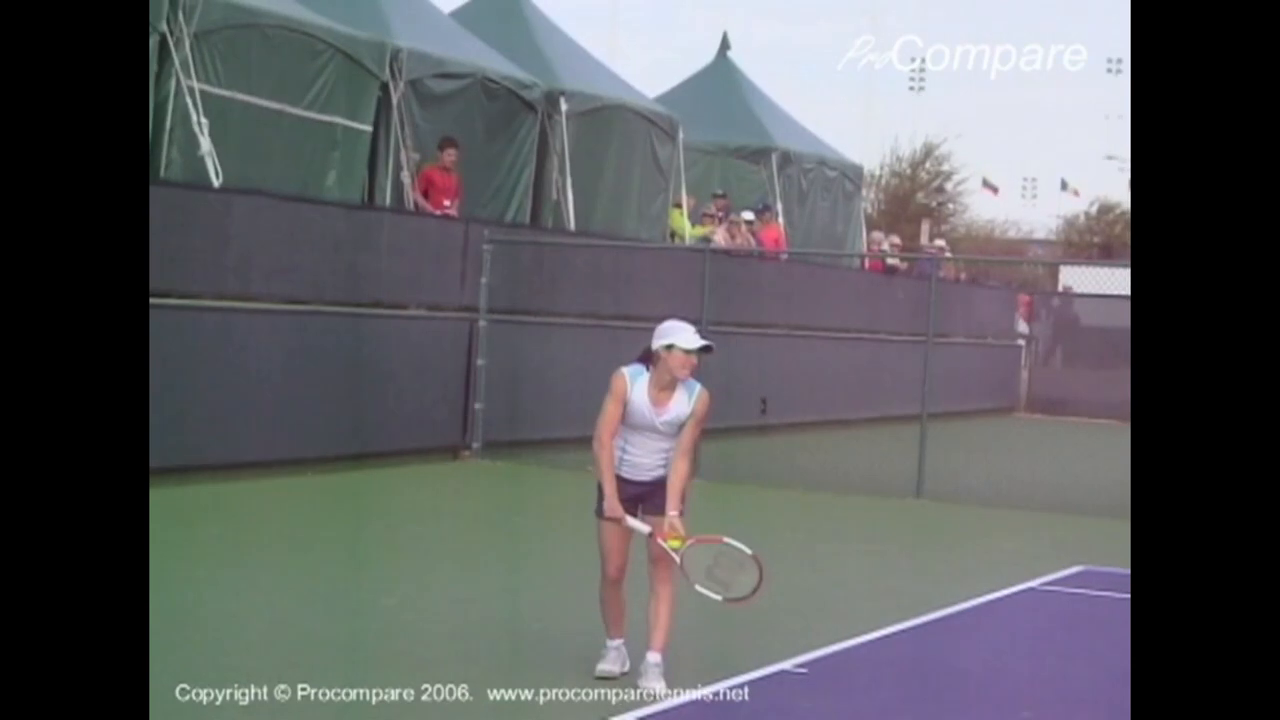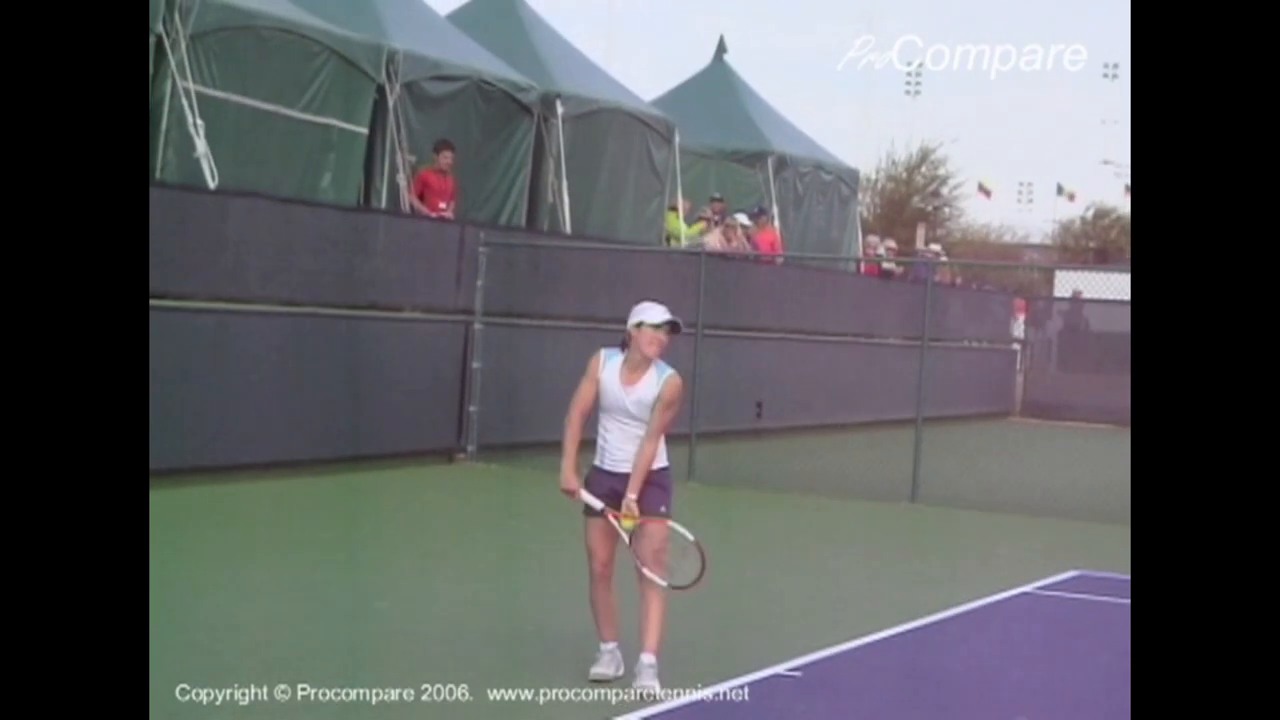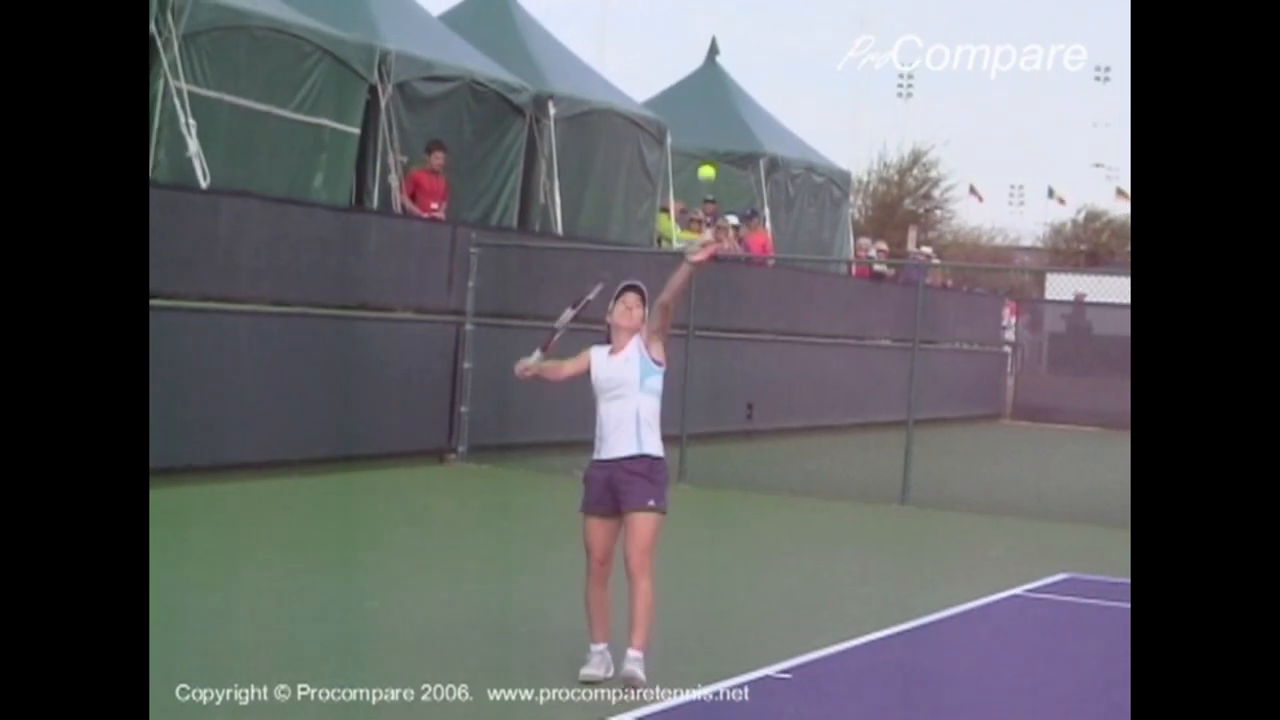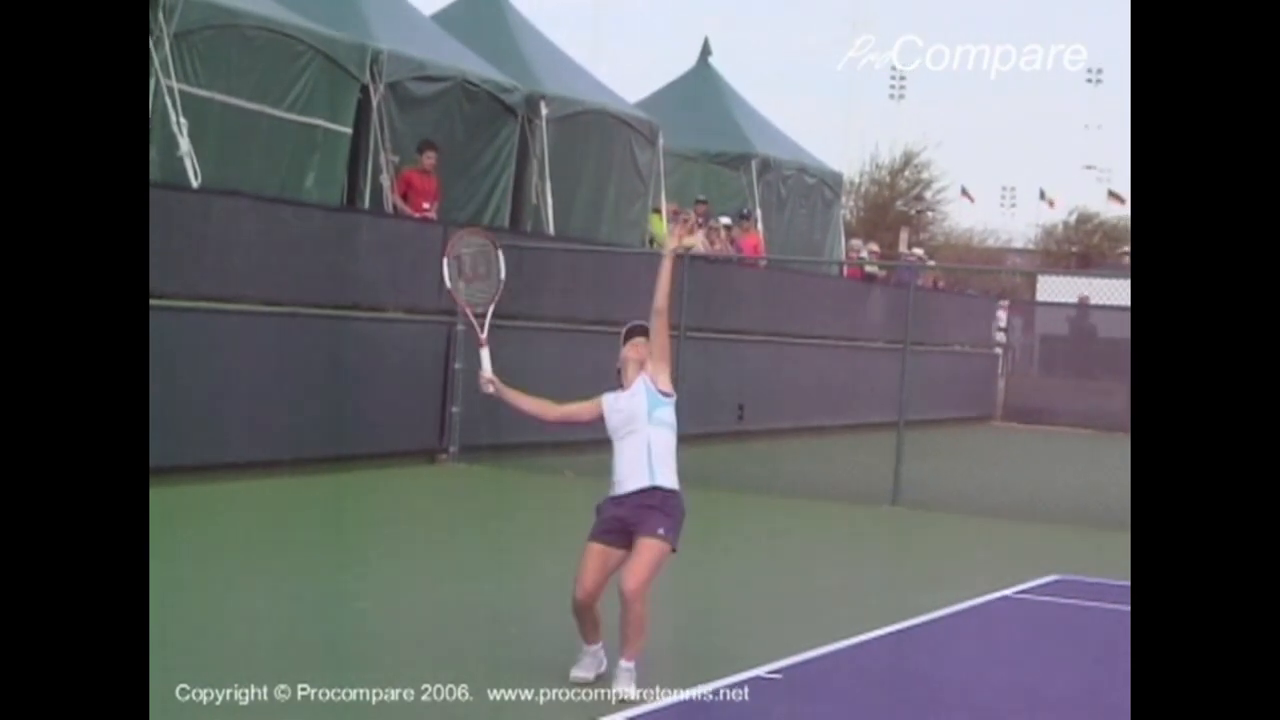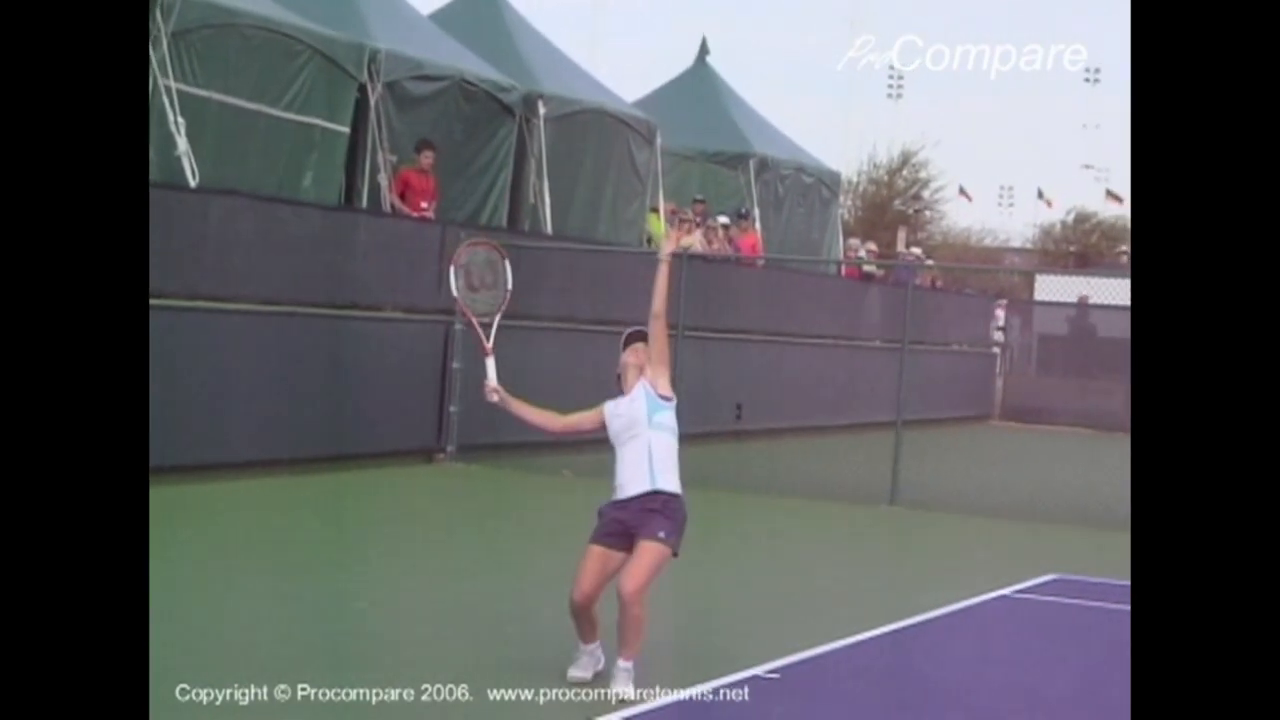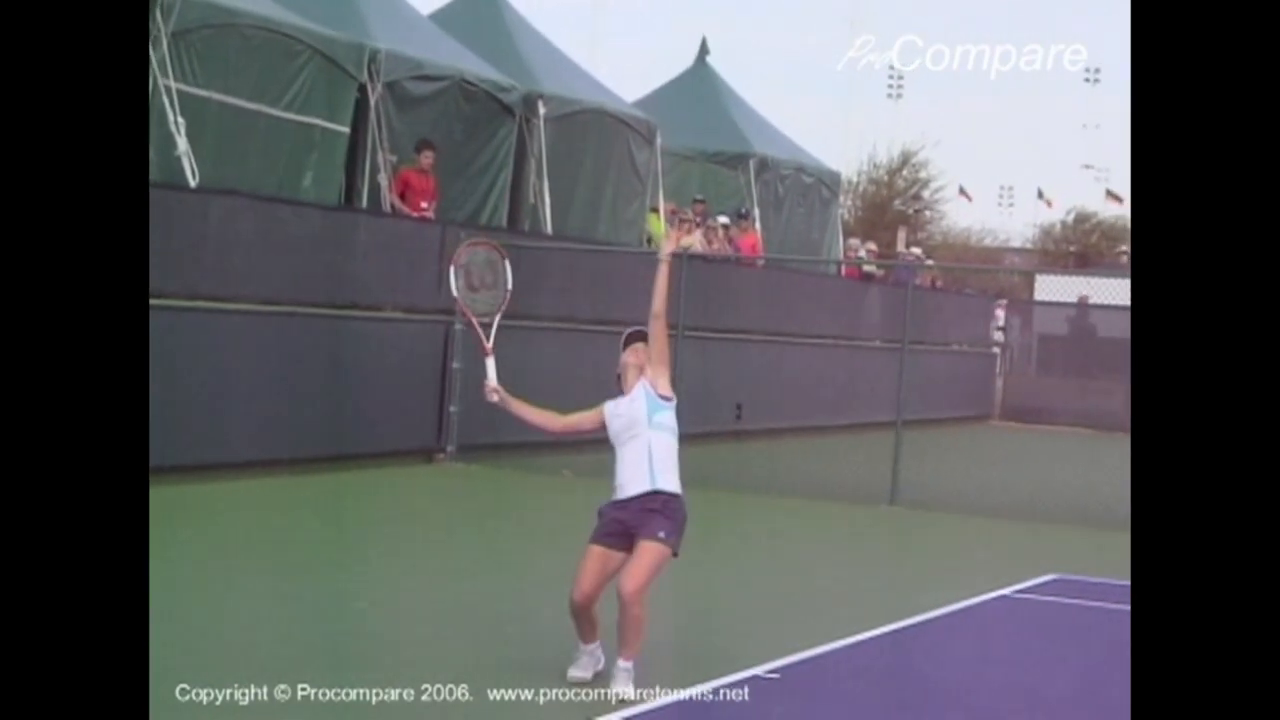
dt=0.4s
person 1, frame 1
left shoulder: (697, 398)
right shoulder: (625, 380)
left elbow: (682, 458)
right elbow: (603, 439)
left wrist: (672, 512)
right wrist: (610, 496)
left hip: (664, 483)
right hip: (620, 482)
left knee: (663, 569)
right knee: (612, 572)
left ankle: (654, 663)
right ankle: (615, 648)
person 1, frame 2
left shoulder: (668, 381)
right shoulder: (602, 362)
left elbow: (651, 440)
right elbow: (577, 414)
left wrist: (634, 496)
right wrist: (569, 467)
left hip: (649, 480)
right hip: (603, 476)
left knee: (651, 572)
right knee: (600, 568)
left ankle: (648, 664)
right ankle: (609, 652)
person 1, frame 3
left shoulder: (650, 342)
right shoulder: (595, 357)
left elbow: (666, 301)
right elbow: (558, 370)
left wrist: (688, 265)
right wrist: (532, 367)
left hip: (646, 468)
right hip: (602, 469)
left knee: (637, 564)
right knee: (596, 565)
left ankle: (635, 657)
right ankle: (599, 652)
person 1, frame 4
left shoulder: (657, 380)
right shoulder: (608, 403)
left elbow: (659, 314)
right elbow: (554, 411)
left wrist: (668, 255)
right wrist: (500, 389)
left hip: (660, 504)
right hip: (617, 506)
left knee: (632, 590)
right knee: (583, 595)
left ankle: (627, 668)
right ankle: (592, 652)
person 1, frame 5
left shoulder: (657, 384)
right shoulder: (610, 410)
left elbow: (657, 318)
right elbow: (557, 422)
left wrist: (664, 259)
right wrist: (505, 399)
left hip: (661, 508)
right hip: (619, 509)
left knee: (630, 591)
right knee: (581, 597)
left ankle: (625, 668)
right ankle: (589, 652)
person 1, frame 6
left shoulder: (657, 385)
right shoulder: (610, 410)
left elbow: (658, 317)
right elbow: (557, 422)
left wrist: (664, 259)
right wrist: (505, 399)
left hip: (661, 507)
right hip: (619, 509)
left knee: (630, 591)
right knee: (581, 596)
left ankle: (625, 669)
right ankle: (589, 652)
